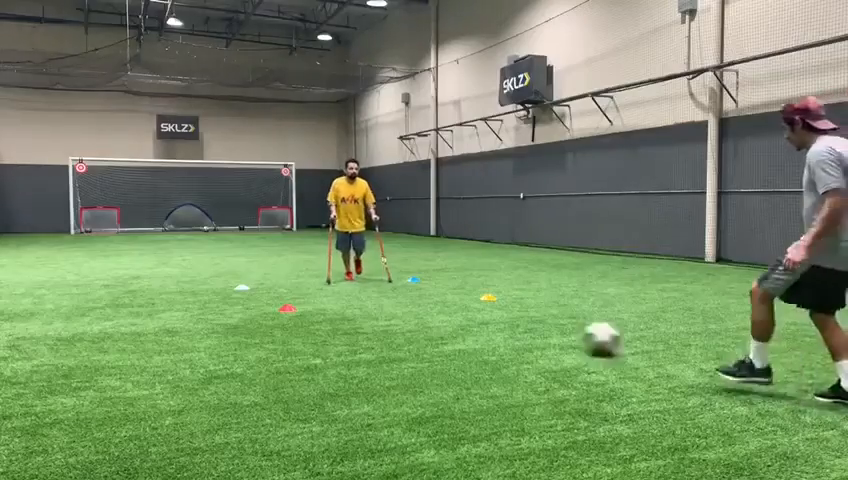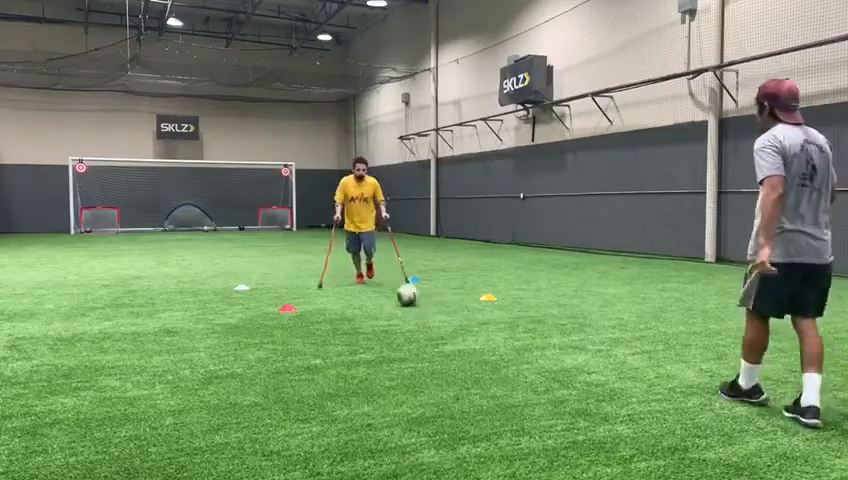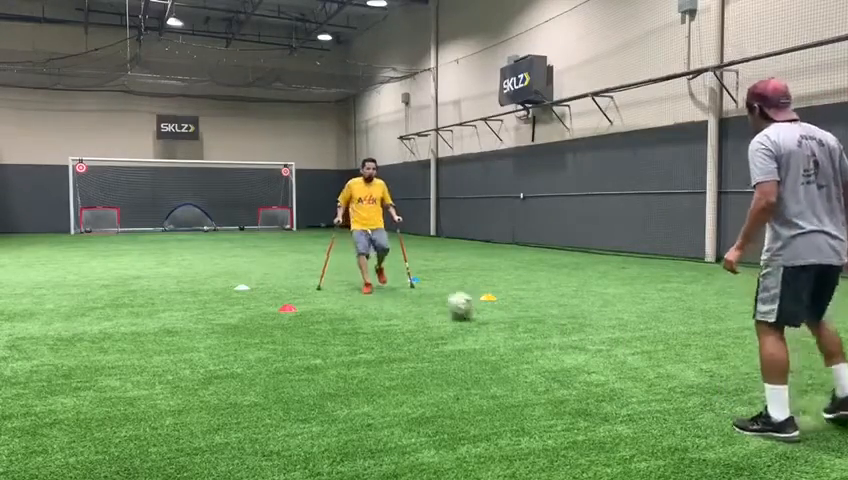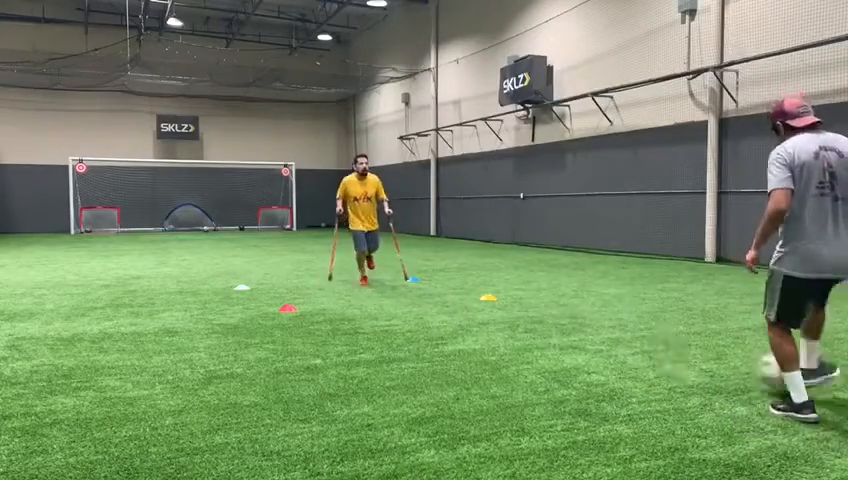
dt=0.7s
person 1, frame 1
left shoulder: (821, 151)
left wrist: (806, 246)
left hip: (822, 251)
left knee: (761, 292)
right knee: (822, 314)
left ankle: (758, 365)
person 1, frame 2
left shoulder: (769, 140)
right shoulder: (820, 141)
left elbow: (774, 192)
right elbow: (829, 193)
left wrist: (764, 244)
left hip: (779, 250)
right hip: (817, 249)
left knee: (756, 315)
right knee: (806, 321)
left ankle: (748, 385)
right ankle: (810, 403)
person 1, frame 3
left shoulder: (765, 141)
left elbow: (767, 199)
left wrist: (739, 247)
left hip: (790, 251)
left knee: (769, 328)
right knee: (817, 320)
left ankle: (778, 417)
person 1, frame 4
left shoulder: (784, 152)
left elbow: (779, 206)
left wrist: (756, 247)
left hip: (798, 256)
left knee: (779, 323)
right knee: (813, 304)
left ankle: (799, 400)
right ankle: (812, 364)
person 2, frame 1
left shoulder: (363, 184)
right shoulder: (337, 183)
left elbow: (370, 202)
right elbow: (331, 201)
left wrist: (373, 214)
right wrist: (333, 212)
left hip: (358, 225)
right hip: (342, 225)
left knee: (359, 249)
right knee: (344, 250)
left ankle: (357, 259)
right ankle: (348, 271)
person 2, frame 2
left shoulder: (373, 182)
right shoulder: (345, 182)
left elbow: (380, 200)
right elbow: (339, 200)
left wrist: (383, 212)
right wrist: (338, 213)
left hip: (368, 225)
right hip: (351, 225)
left knee: (369, 251)
right knee: (354, 252)
left ankle: (369, 263)
right ankle: (359, 274)
person 2, frame 3
left shoulder: (381, 185)
right shoulder: (352, 184)
left elbow: (388, 203)
right elbow: (342, 202)
left wrist: (394, 216)
right wrist: (339, 216)
left hip: (377, 226)
right hip: (359, 227)
left knee: (384, 247)
right knee: (362, 252)
left ankle: (379, 268)
right ankle: (367, 283)
person 2, frame 4
left shoulder: (375, 180)
right shoulder: (347, 181)
left elbow: (382, 197)
right elbow: (339, 196)
left wrist: (386, 208)
right wrist: (339, 206)
left hip: (372, 223)
right hip: (356, 223)
left knee: (373, 248)
right knee: (361, 250)
left ankle: (368, 255)
right ankle: (363, 276)
